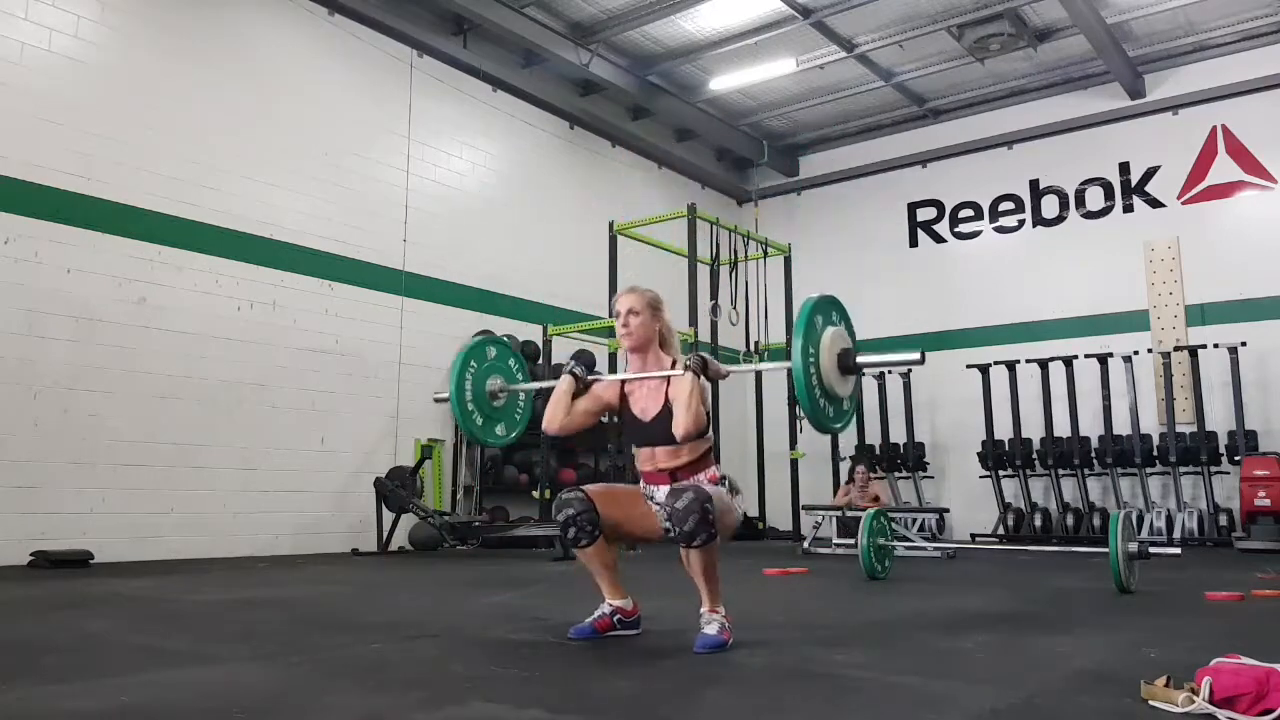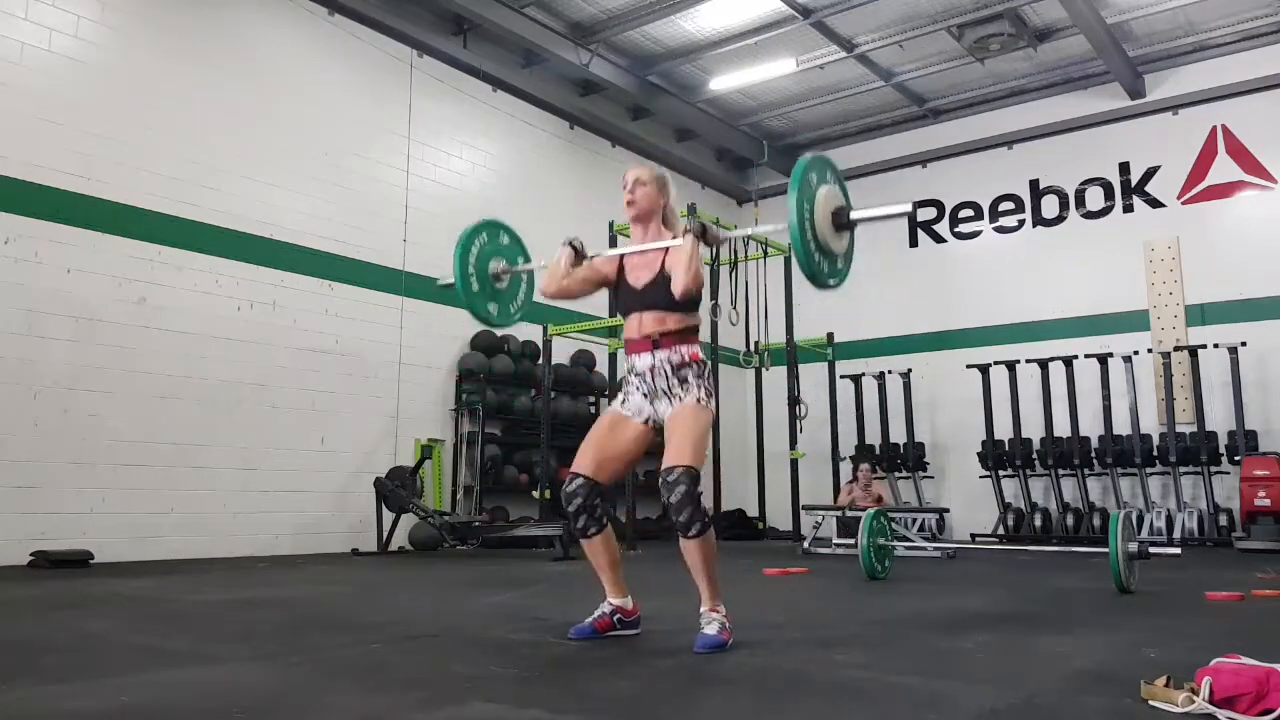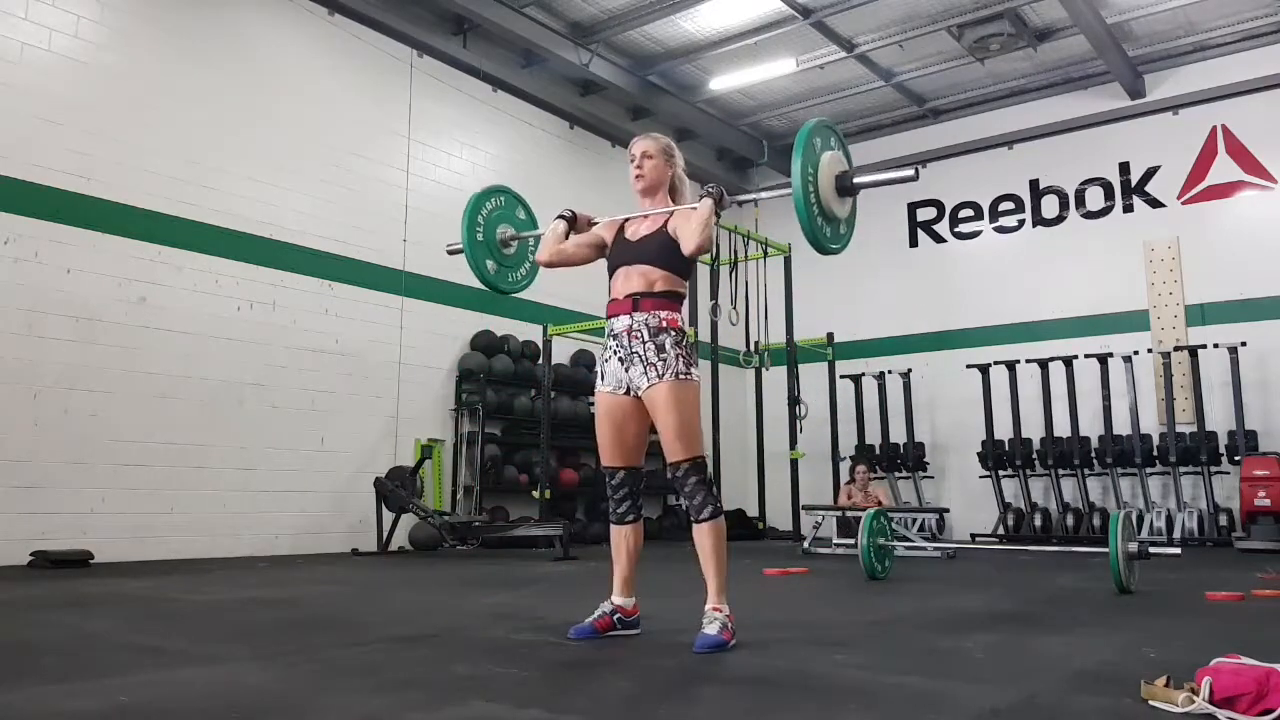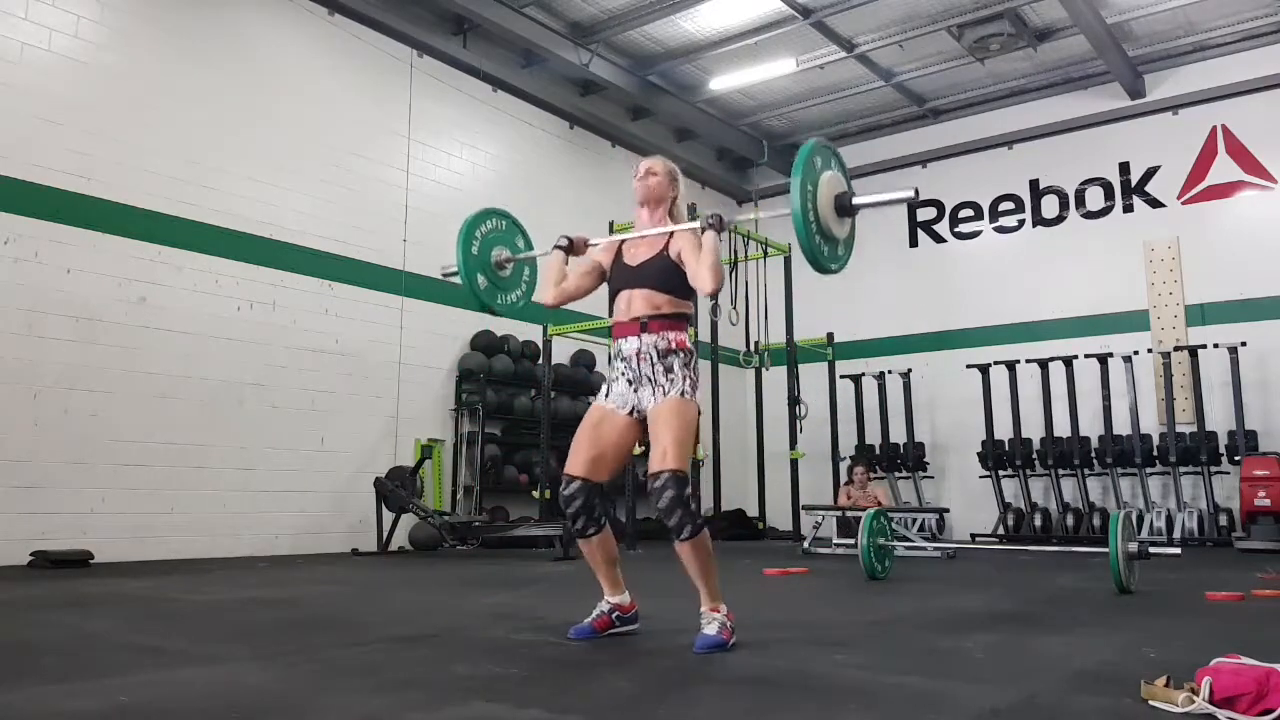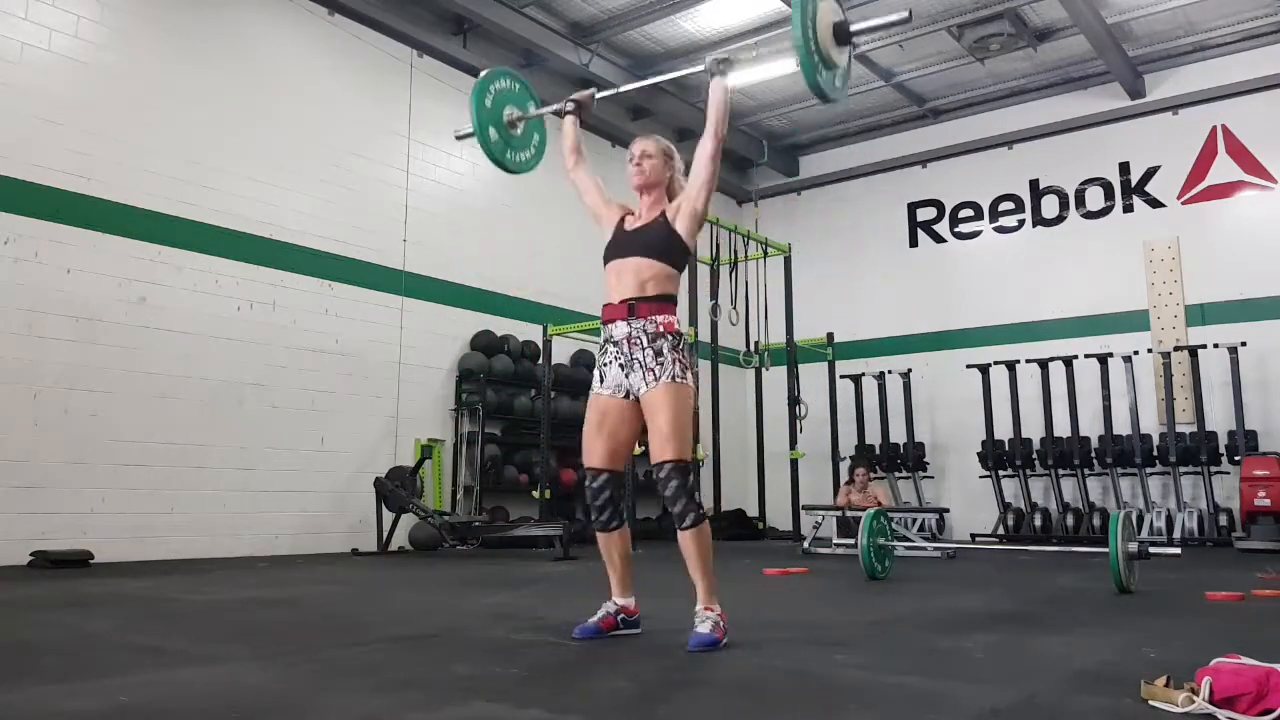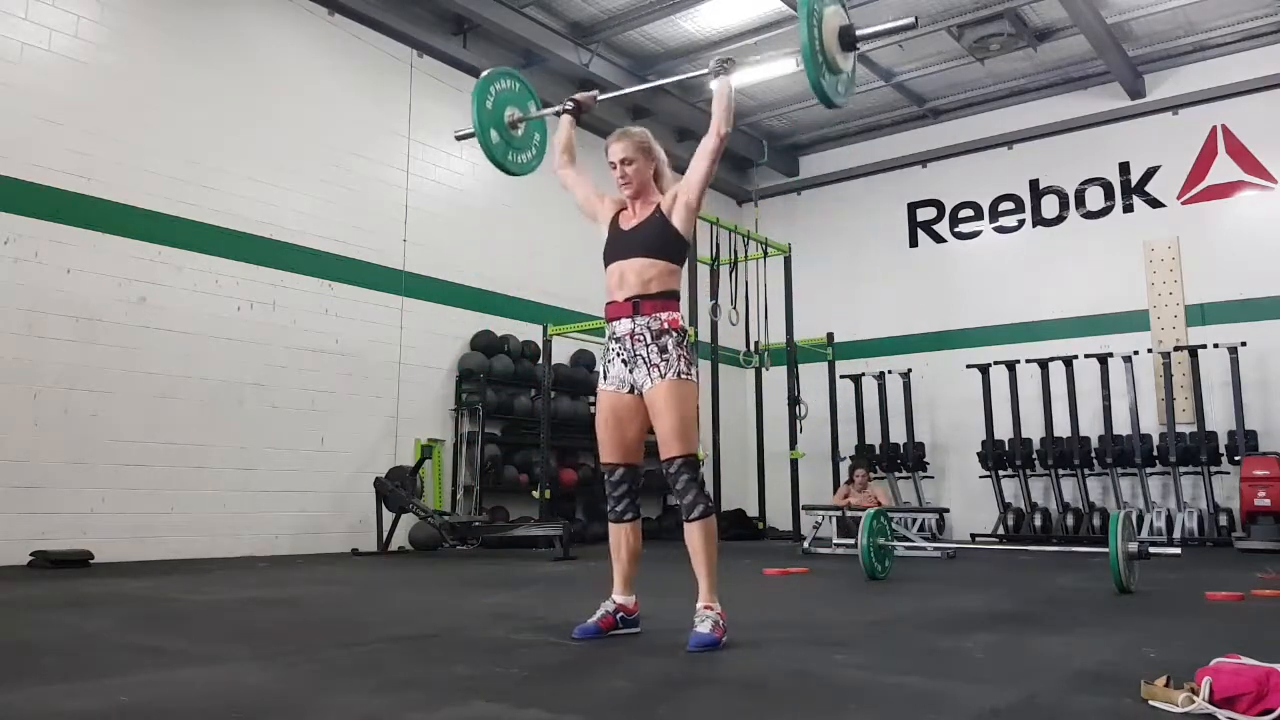
dt=0.3s
person 1, frame 1
left shoulder: (684, 373)
right shoulder: (615, 389)
left elbow: (687, 428)
right elbow: (554, 424)
left wrist: (691, 371)
right wrist: (570, 376)
left hip: (704, 490)
right hip: (653, 498)
left knee: (689, 506)
right knee: (571, 505)
left ankle: (714, 614)
right ankle: (619, 606)
person 1, frame 2
left shoulder: (678, 250)
right shoulder: (614, 261)
left elbow: (684, 288)
right elbow: (552, 288)
left wrist: (692, 237)
right wrist: (570, 254)
left hip: (685, 386)
right hip: (636, 388)
left knee: (678, 487)
right knee: (578, 489)
left ankle: (714, 611)
right ankle: (619, 605)
person 1, frame 3
left shoulder: (682, 218)
right shoulder: (613, 228)
left elbow: (695, 244)
right elbow: (548, 255)
left wrist: (709, 204)
right wrist: (565, 221)
left hip: (663, 342)
right hip: (617, 347)
left knee: (688, 477)
right knee: (619, 482)
left ankle: (717, 610)
right ankle: (622, 604)
person 1, frame 4
left shoulder: (682, 240)
right shoulder: (611, 249)
left elbow: (708, 286)
right elbow: (554, 295)
left wrist: (711, 233)
right wrist: (563, 249)
left hip: (668, 366)
right hip: (622, 370)
left knee: (668, 491)
right knee: (575, 490)
left ankle: (716, 612)
right ankle: (618, 602)
person 1, frame 5
left shoulder: (681, 209)
right shoulder: (615, 213)
left elbow: (712, 139)
right elbow: (574, 163)
left wrist: (718, 80)
right wrist: (572, 114)
left hip: (658, 345)
right hip: (613, 348)
left knee: (673, 480)
right knee: (599, 487)
left ankle: (708, 611)
right ankle: (621, 604)
person 1, frame 6
left shoulder: (678, 202)
right shoulder: (610, 211)
left elbow: (717, 134)
right elbow: (563, 163)
left wrist: (722, 79)
right wrist: (571, 112)
left hip: (662, 340)
right hip: (616, 346)
left knee: (682, 474)
right knee: (617, 483)
left ankle: (709, 609)
right ankle: (622, 602)
